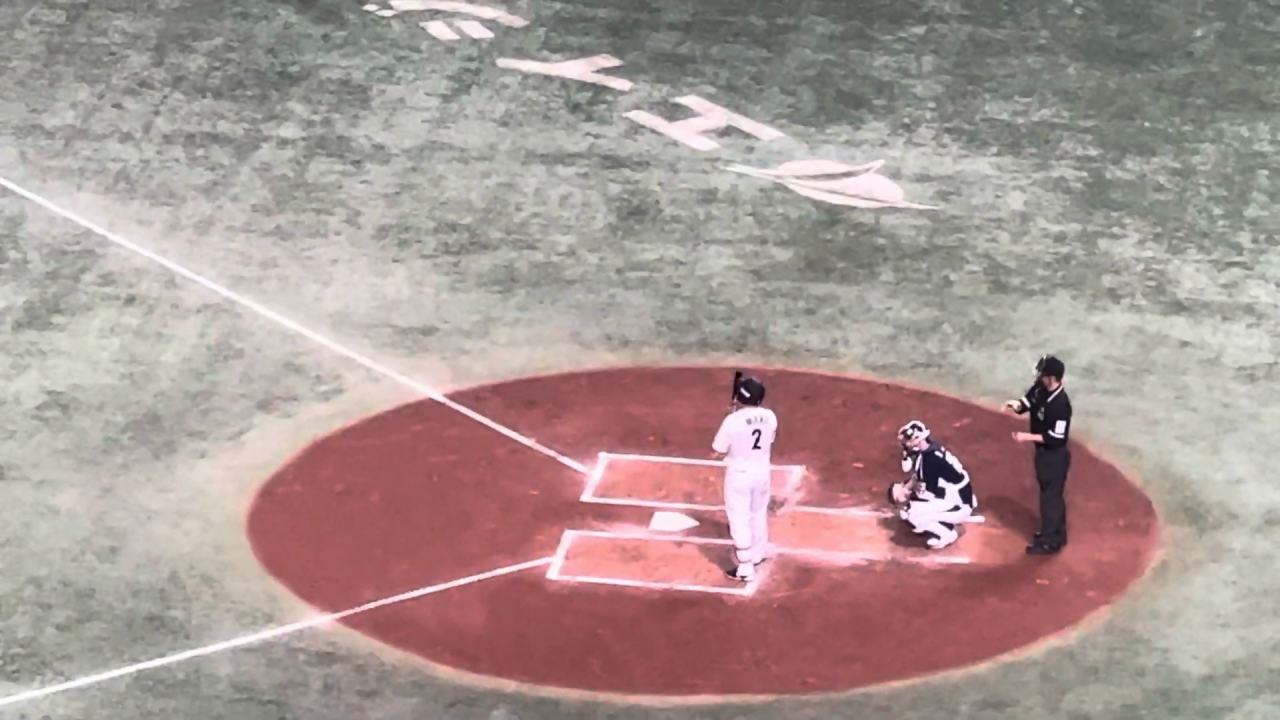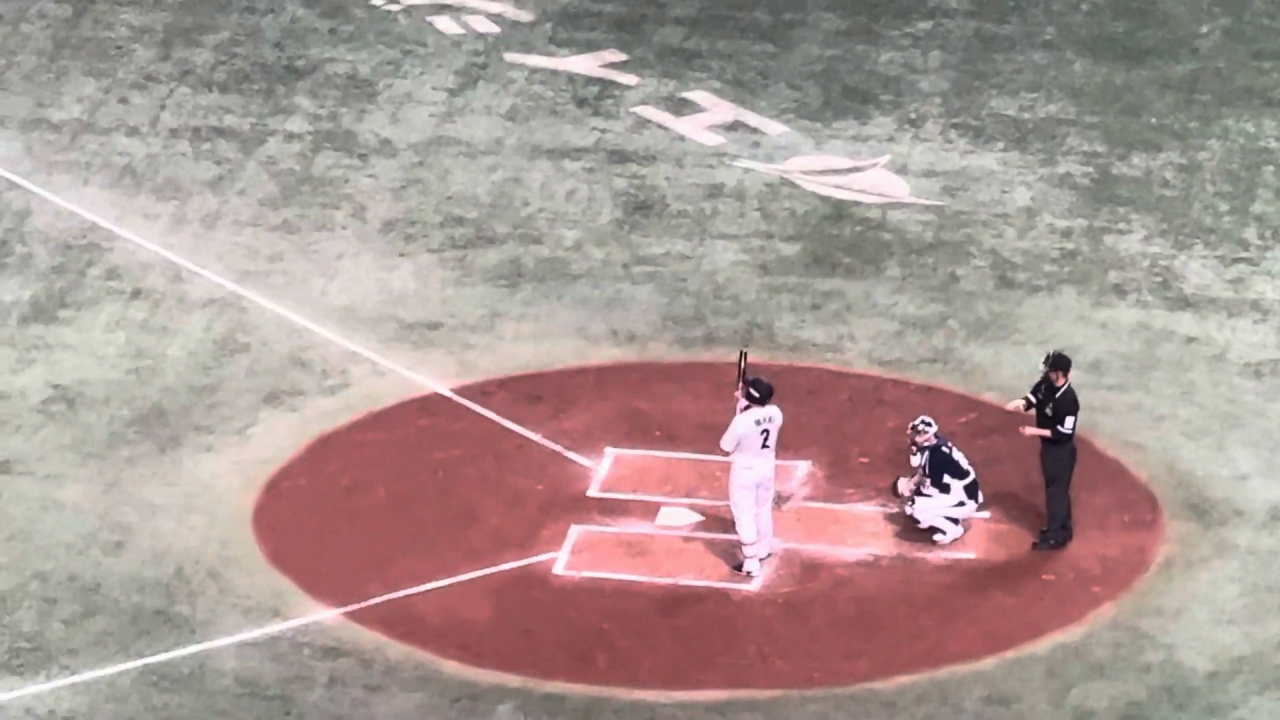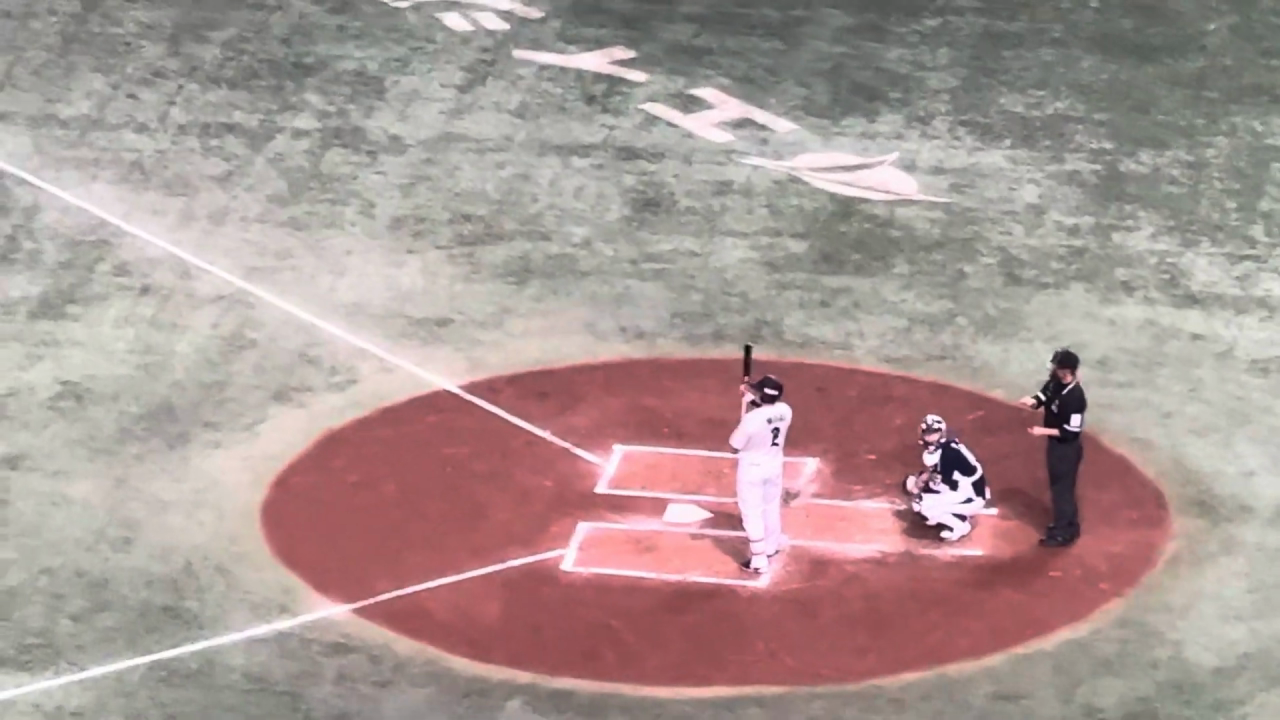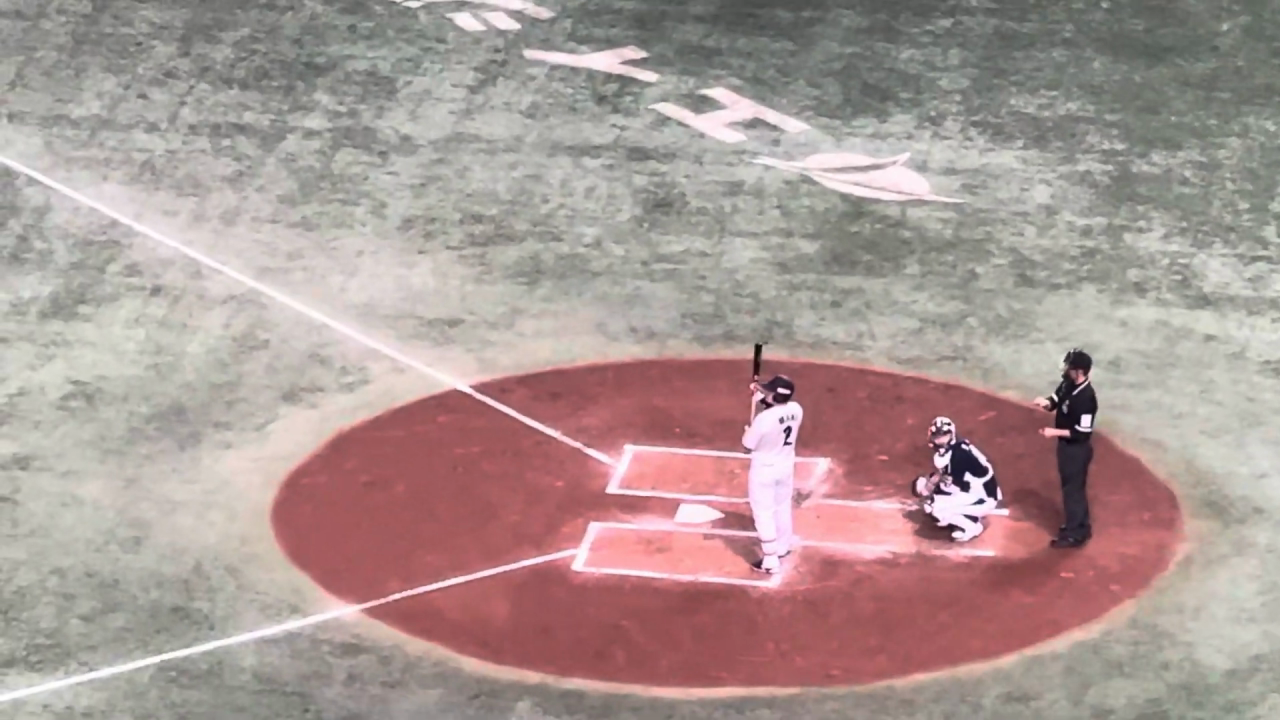
dt=0.3s
person 1, frame 1
left shoulder: (732, 421)
right shoulder: (770, 417)
left elbow: (717, 451)
left hip: (739, 476)
right hip: (762, 473)
left knee: (739, 521)
right knee: (758, 515)
left ankle: (745, 569)
right ankle: (757, 555)
person 1, frame 2
left shoulder: (741, 420)
right shoulder: (776, 414)
left elbow: (725, 449)
right wrist: (746, 405)
left hip: (744, 472)
right hip: (766, 469)
left knee: (744, 517)
right knee: (763, 511)
left ankle: (751, 564)
right ankle: (763, 550)
person 1, frame 3
left shoulder: (751, 418)
right shoulder: (785, 411)
left elbow: (735, 446)
left wrist: (739, 431)
right wrist: (752, 399)
left hip: (751, 469)
right hip: (774, 466)
left knee: (752, 513)
right knee: (771, 507)
left ankle: (759, 561)
right ankle: (771, 547)
person 1, frame 4
left shoulder: (763, 418)
right shoulder: (796, 410)
left elbow: (748, 445)
left wrist: (748, 431)
right wrist: (762, 398)
left hip: (764, 469)
right hip: (786, 466)
left knee: (763, 514)
right knee: (783, 508)
left ankle: (770, 561)
right ankle: (782, 548)
person 2, frame 1
left shoulder: (1059, 404)
right shoulder: (1040, 390)
left elbow: (1055, 438)
right elbow: (1025, 403)
left wrist: (1027, 437)
right wrist: (1016, 405)
left hip: (1054, 455)
right hip: (1043, 451)
left knee: (1050, 497)
right knee: (1051, 494)
left ankle: (1050, 541)
right ankle: (1057, 533)
person 2, frame 2
left shoulder: (1067, 399)
right shoulder: (1045, 385)
left elbow: (1063, 433)
right elbow: (1032, 399)
left wrist: (1035, 431)
right wrist: (1021, 403)
left hip: (1061, 451)
right hip: (1049, 447)
left knee: (1056, 492)
right knee: (1056, 490)
left ankle: (1055, 536)
right ankle: (1063, 529)
person 2, frame 3
left shoulder: (1074, 397)
right shoulder: (1055, 383)
left elbow: (1071, 431)
right elbow: (1042, 398)
left wrist: (1043, 431)
right wrist: (1032, 401)
left hip: (1067, 448)
right hip: (1056, 445)
left knee: (1062, 489)
right knee: (1060, 486)
left ankle: (1063, 533)
right ankle: (1069, 525)
person 2, frame 4
left shoulder: (1085, 397)
right shoulder: (1068, 384)
left elbow: (1082, 432)
right elbow: (1056, 401)
left wrist: (1054, 432)
right wrist: (1046, 403)
left hip: (1076, 449)
right hip: (1067, 446)
left knee: (1072, 490)
right knee: (1073, 487)
left ankle: (1074, 534)
right ankle: (1081, 526)
